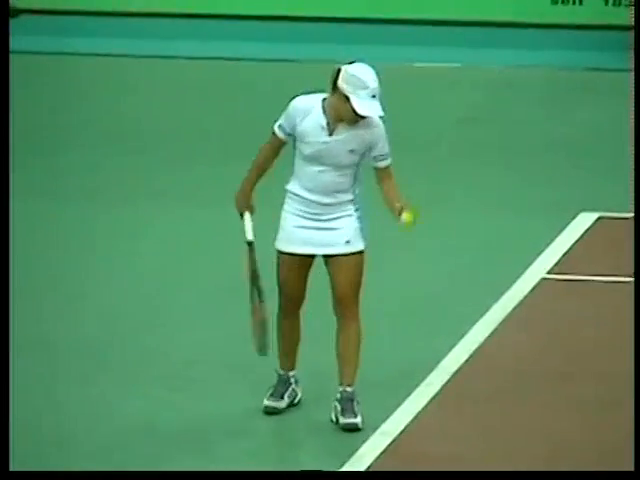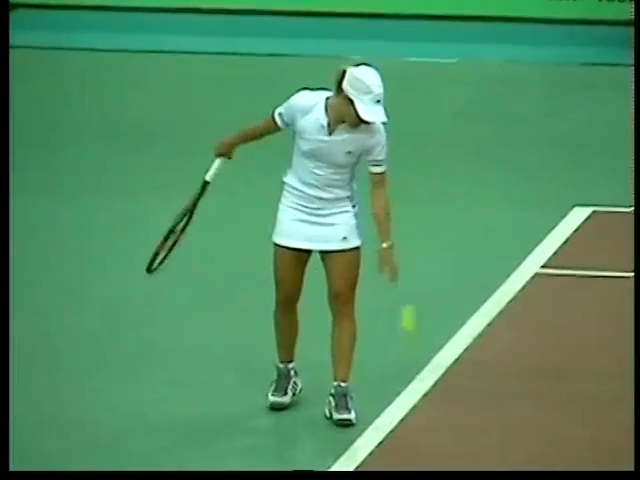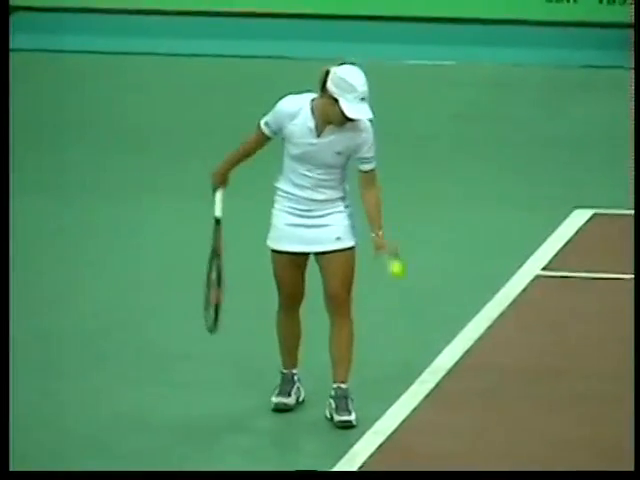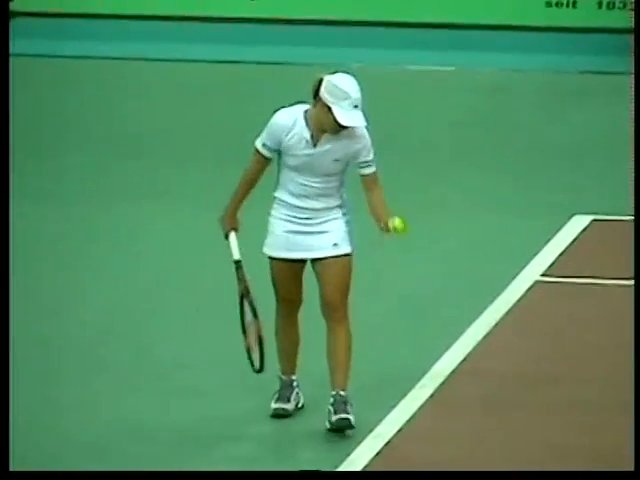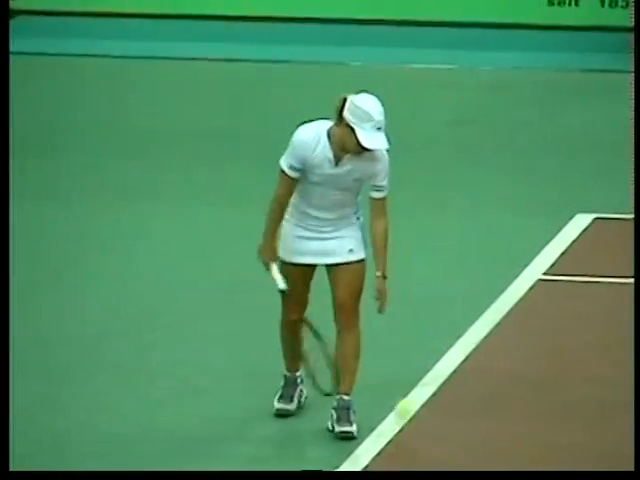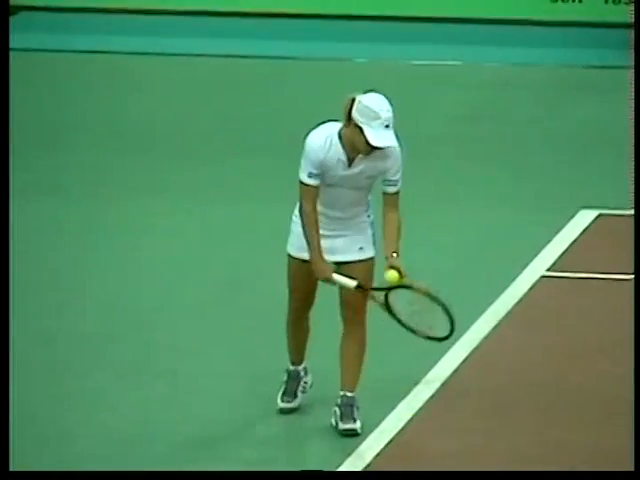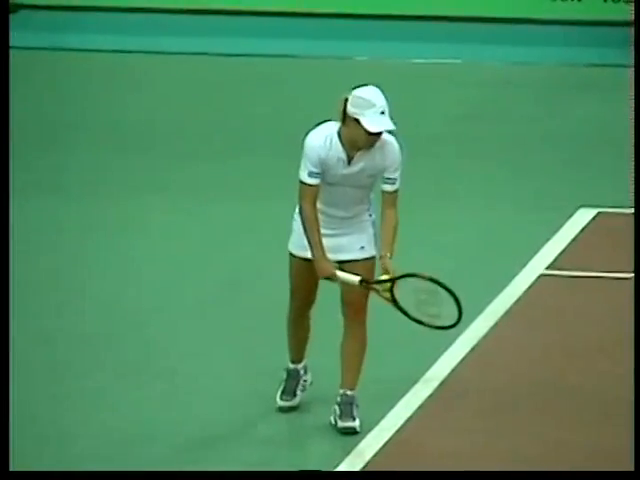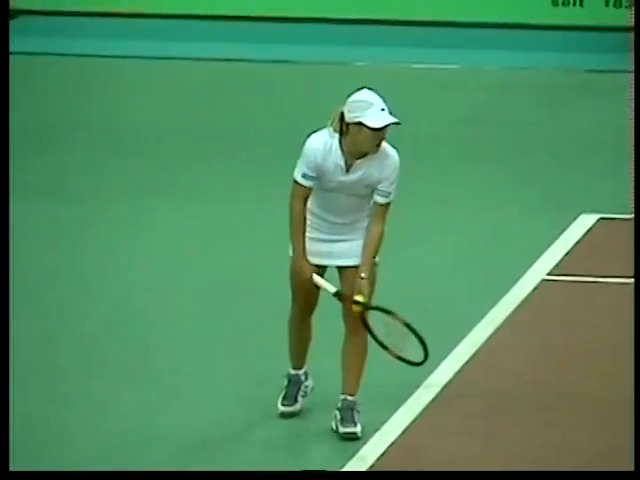
dt=0.3s
person 1, frame 1
left shoulder: (373, 128)
right shoulder: (301, 108)
left elbow: (385, 178)
right elbow: (272, 147)
left wrist: (397, 207)
right wrist: (247, 187)
left hip: (343, 222)
right hip: (297, 219)
left knee: (347, 307)
right knee: (289, 304)
left ankle: (346, 395)
right ankle: (286, 379)
person 1, frame 2
left shoulder: (373, 132)
right shoulder: (303, 104)
left elbow: (378, 186)
right elbow: (269, 126)
left wrist: (386, 244)
right wrist: (232, 142)
left hip: (339, 218)
right hip: (295, 213)
left knee: (342, 303)
right knee: (286, 300)
left ankle: (340, 390)
right ankle: (286, 372)
person 1, frame 3
left shoulder: (360, 129)
right shoulder: (289, 109)
left elbow: (369, 184)
right elbow: (257, 141)
left wrist: (378, 231)
right wrist: (224, 170)
left hip: (333, 221)
right hip: (288, 218)
left knee: (339, 305)
right knee: (289, 302)
left ankle: (340, 391)
right ankle: (289, 378)
person 1, frame 4
left shoulder: (357, 137)
right shoulder: (284, 122)
left elbow: (372, 187)
right elbow: (257, 166)
left wrist: (385, 219)
right wrist: (232, 210)
left hip: (331, 227)
right hip: (286, 226)
left knee: (336, 311)
right knee: (287, 308)
left ankle: (339, 397)
right ankle: (288, 384)
person 1, frame 5
left shoulder: (377, 156)
right shoulder: (305, 138)
left elbow: (379, 216)
right elbow: (284, 191)
left wrist: (381, 274)
right wrist: (269, 240)
left hip: (345, 238)
right hip: (299, 233)
left knee: (348, 317)
right knee: (292, 312)
left ankle: (344, 403)
right ankle: (293, 380)
person 1, frame 6
left shoulder: (390, 153)
right shoulder: (318, 142)
left elbow: (391, 208)
right elbow: (308, 204)
left wrist: (392, 256)
right wrist: (317, 257)
left hip: (356, 235)
right hip: (312, 231)
left knee: (355, 316)
right knee: (299, 309)
left ankle: (347, 400)
right ankle: (297, 373)
person 1, frame 7
left shoulder: (389, 150)
right shoulder: (318, 141)
left elbow: (389, 207)
right elbow: (307, 203)
left wrist: (385, 256)
right wrist: (320, 256)
left hip: (357, 234)
right hip: (312, 230)
left knee: (356, 313)
right knee: (300, 306)
left ankle: (347, 398)
right ankle: (296, 371)
person 1, frame 8
left shoulder: (388, 160)
right shoulder: (317, 146)
left elbow: (378, 221)
right elbow: (298, 202)
left wrist: (364, 273)
right wrist: (300, 256)
left hip: (355, 239)
right hip: (313, 234)
left knee: (356, 320)
right knee: (301, 312)
left ankle: (348, 403)
right ankle: (297, 378)
